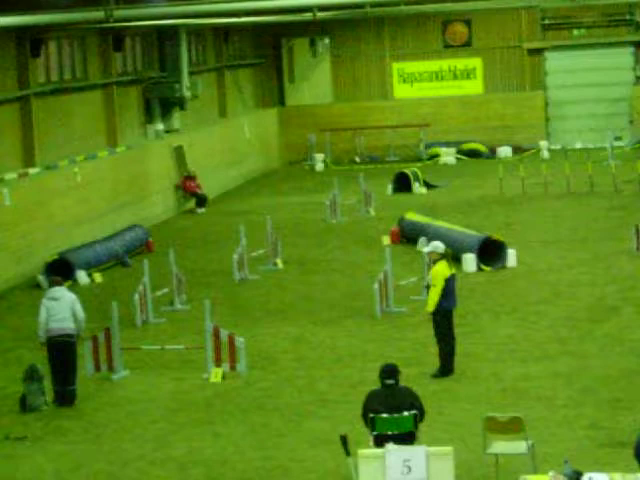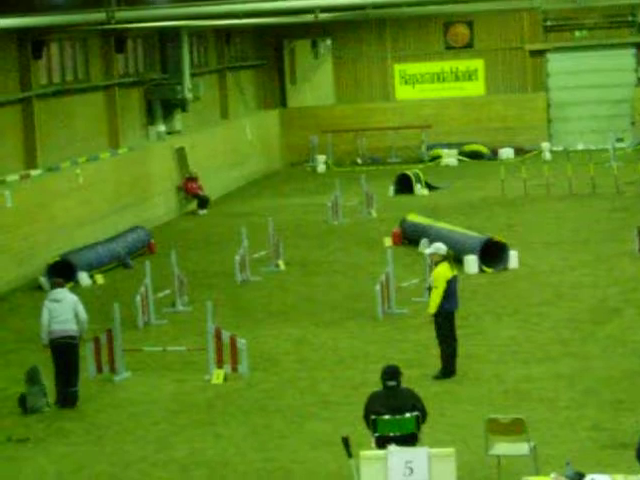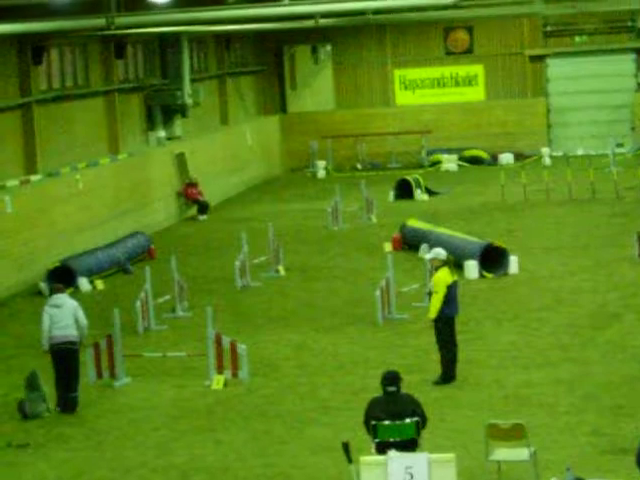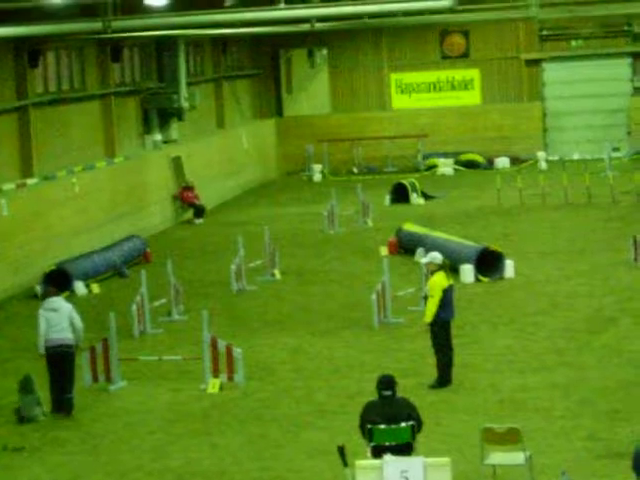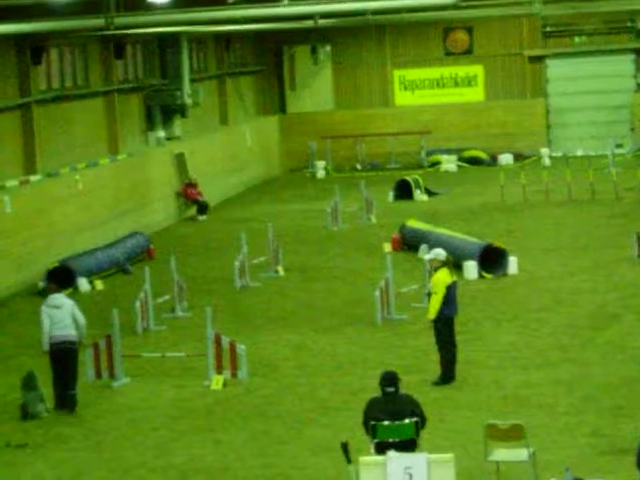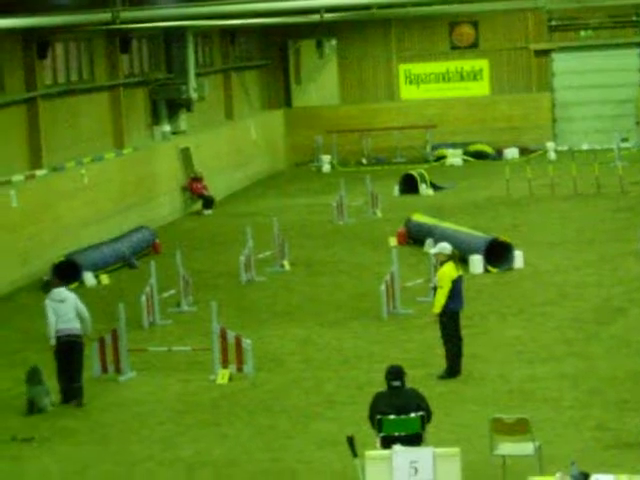
dt=0.1s
person 1, frame 1
left shoulder: (46, 299)
right shoulder: (71, 296)
left elbow: (42, 320)
right elbow: (80, 316)
left wrist: (42, 337)
right wrist: (79, 331)
left hip: (52, 336)
right hip: (68, 334)
left knee: (56, 369)
right knee: (70, 368)
left ankle: (59, 398)
right ankle: (69, 398)
person 1, frame 2
left shoulder: (48, 301)
right shoulder: (73, 298)
left elbow: (44, 322)
right elbow: (83, 317)
left wrist: (44, 340)
right wrist: (82, 333)
left hip: (55, 337)
right hip: (71, 336)
left knee: (59, 370)
right knee: (72, 370)
left ankle: (61, 399)
right ankle: (71, 400)
person 1, frame 3
left shoulder: (48, 306)
right shoulder: (73, 303)
left elbow: (45, 327)
right elbow: (83, 323)
left wrist: (45, 345)
right wrist: (82, 338)
left hip: (55, 343)
right hip: (71, 341)
left knee: (60, 375)
right knee: (72, 375)
left ankle: (61, 404)
right ankle: (71, 405)
person 1, frame 4
left shoulder: (43, 310)
right shoulder: (67, 306)
left elbow: (42, 331)
right elbow: (79, 326)
left wrist: (41, 349)
right wrist: (78, 342)
left hip: (51, 346)
right hip: (67, 344)
left knee: (54, 378)
right knee: (67, 378)
left ankle: (56, 407)
right ankle: (67, 407)
person 1, frame 5
left shoulder: (45, 307)
right shoulder: (69, 302)
left elbow: (46, 327)
right elbow: (82, 321)
left wrist: (45, 346)
right wrist: (82, 338)
left hip: (55, 342)
right hip: (71, 341)
left knee: (58, 375)
right knee: (71, 375)
left ankle: (60, 403)
right ankle: (71, 405)
person 1, frame 6
left shoulder: (49, 301)
right shoulder: (71, 296)
left elbow: (51, 321)
right elbow: (85, 314)
left wrist: (52, 340)
right wrist: (88, 330)
left hip: (60, 336)
right hip: (75, 334)
left knee: (62, 368)
right knee: (76, 368)
left ankle: (66, 397)
right ankle: (78, 396)
person 2, frame 1
left shoulder: (438, 269)
right shoulder: (447, 265)
left elbow: (435, 291)
left wrist: (430, 308)
left hip: (440, 307)
right hip: (448, 306)
left knee: (442, 338)
right knee: (448, 336)
left ankle: (445, 369)
right ankle: (448, 366)
person 2, frame 2
left shoulder: (439, 271)
right shoulder: (449, 266)
left elbow: (437, 292)
left wrist: (431, 310)
left hip: (442, 309)
right hip: (450, 307)
left knee: (444, 340)
right knee: (450, 338)
left ankle: (446, 370)
right ankle: (451, 368)
person 2, frame 3
left shoulder: (439, 276)
right shoulder: (449, 272)
left elbow: (437, 298)
left wrist: (431, 315)
left hip: (442, 315)
right hip: (450, 312)
left knee: (444, 345)
right knee: (451, 343)
left ankle: (446, 376)
right ankle: (451, 373)
person 2, frame 4
left shoulder: (435, 280)
right shoulder: (445, 276)
left elbow: (433, 302)
left wrist: (427, 319)
left hip: (438, 318)
right hip: (446, 316)
left knee: (440, 349)
right knee: (446, 347)
left ankle: (442, 380)
right ankle: (447, 377)
person 2, frame 5
left shoulder: (439, 277)
right shoulder: (449, 272)
left elbow: (436, 298)
left wrist: (431, 316)
left hip: (441, 315)
right hip: (450, 313)
left knee: (443, 346)
right knee: (450, 344)
left ankle: (446, 376)
right ankle: (450, 374)
person 2, frame 6
left shoulder: (445, 271)
right shoulder: (455, 266)
left elbow: (442, 292)
left wrist: (436, 310)
left hip: (447, 309)
right hip: (455, 307)
left knee: (449, 340)
right knee: (456, 338)
left ankle: (451, 370)
right ankle: (456, 368)
